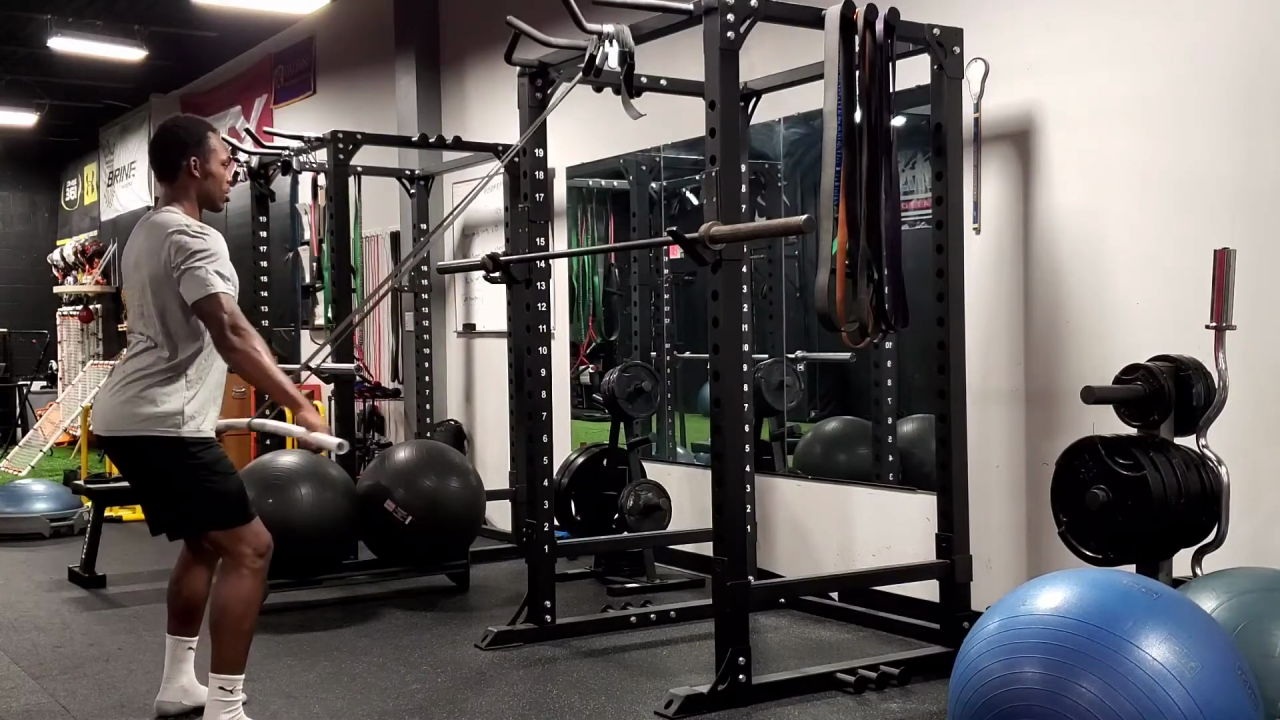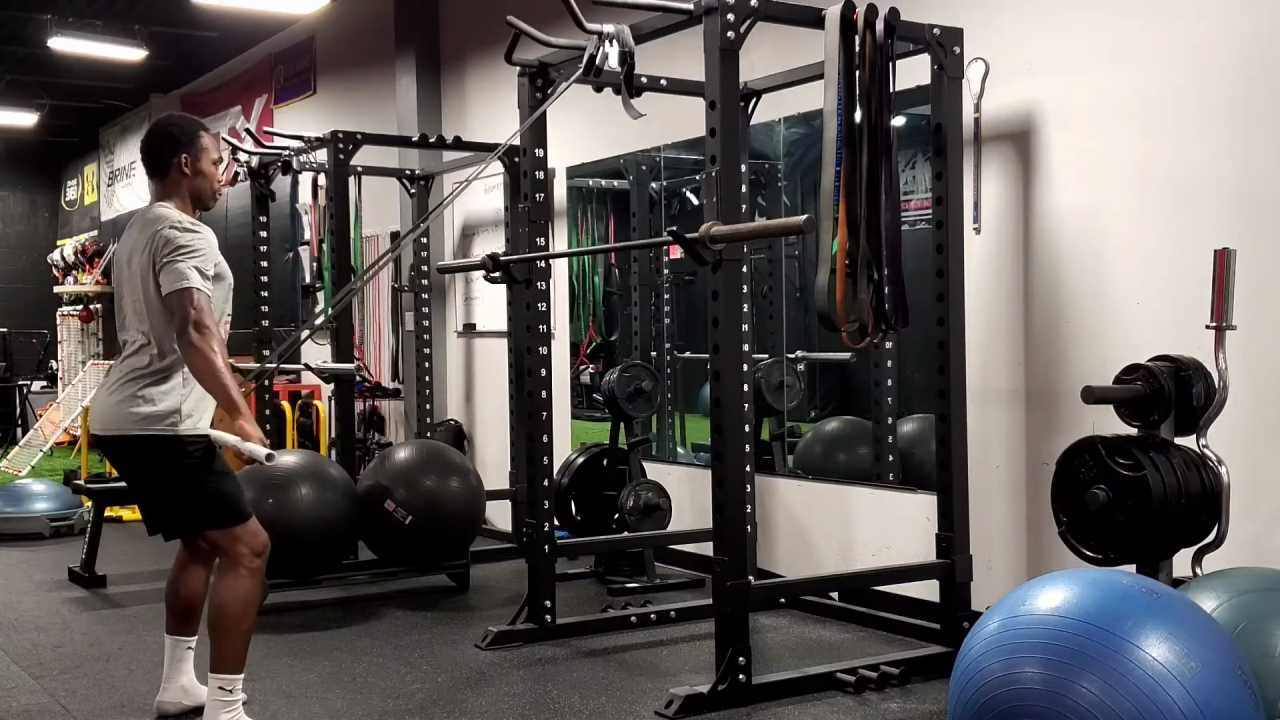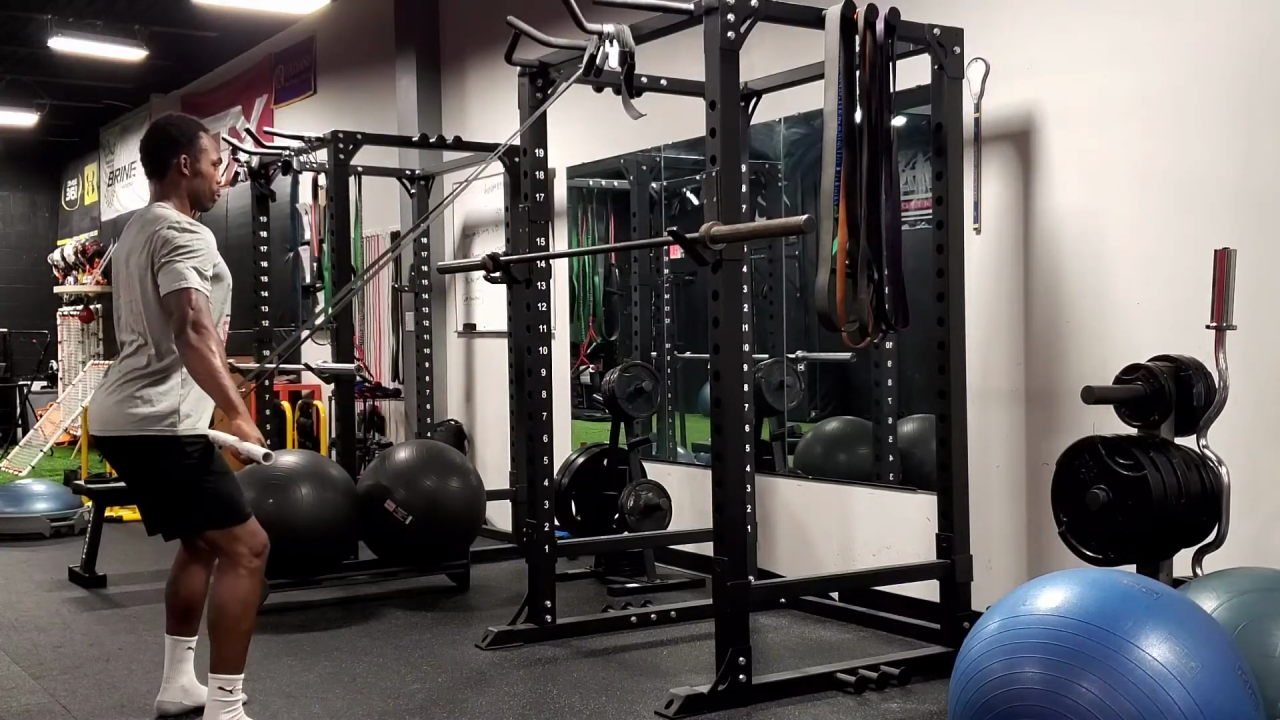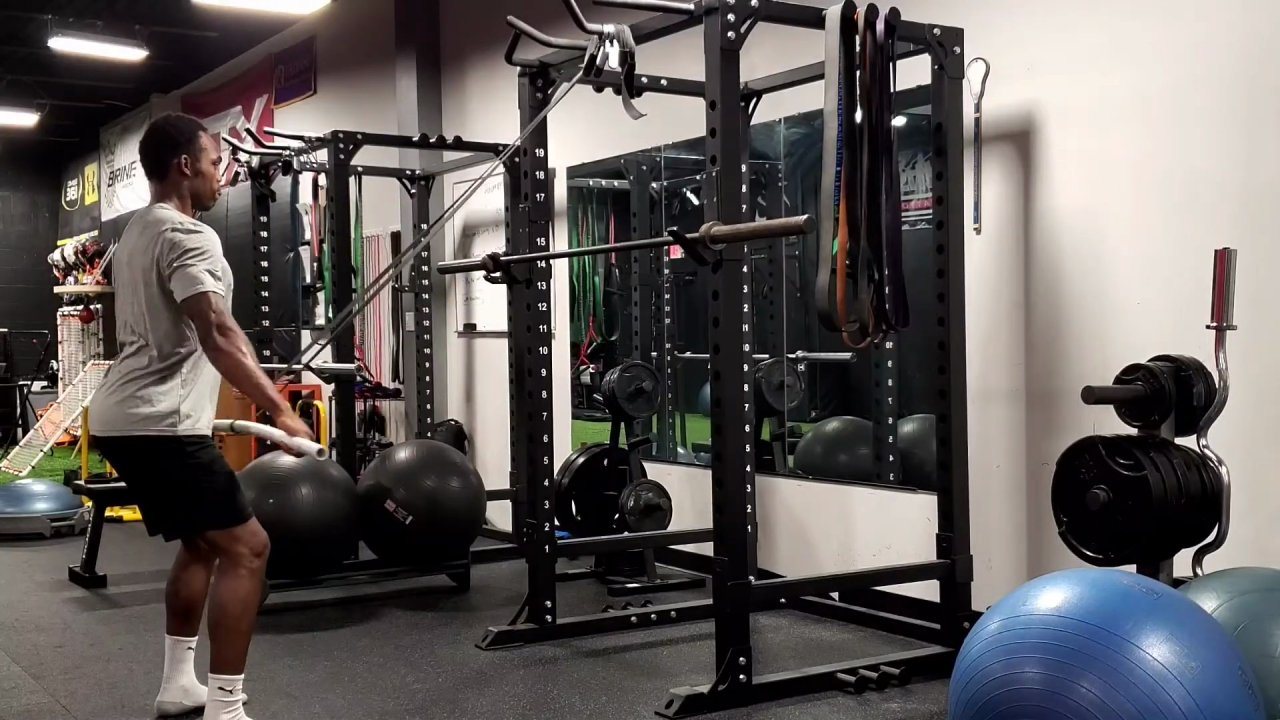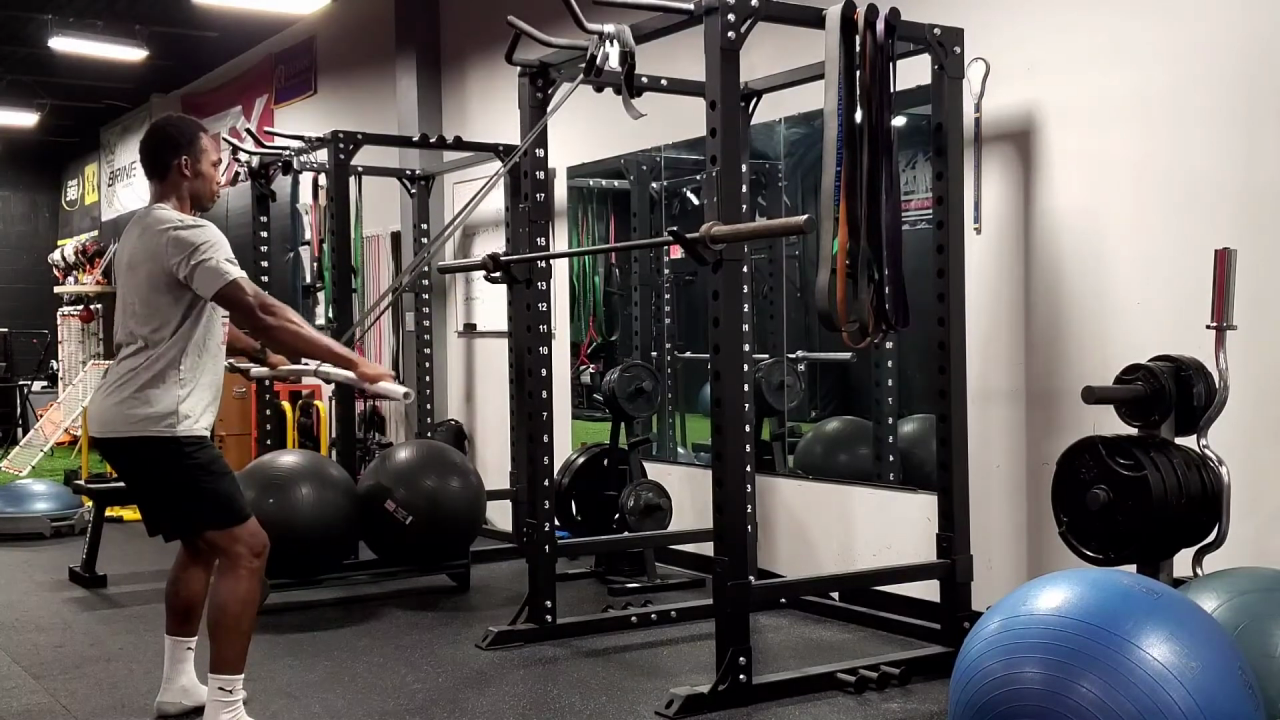
dt=0.5s
person 1, frame 1
left shoulder: (147, 232)
right shoulder: (191, 237)
right elbow: (231, 332)
right wrist: (298, 403)
left hip: (130, 417)
right hip: (162, 423)
left knee: (206, 543)
right knee: (248, 548)
person 1, frame 2
left shoulder: (139, 231)
right shoulder: (184, 233)
right elbow: (195, 331)
right wrist: (239, 413)
left hip: (125, 414)
right hip: (157, 421)
left knee: (201, 542)
right knee: (246, 548)
person 1, frame 3
left shoulder: (138, 231)
right shoulder: (181, 233)
right elbow: (192, 330)
right wrist: (236, 413)
left hip: (126, 416)
right hip: (157, 422)
left knee: (202, 543)
right knee: (245, 548)
person 1, frame 4
left shoulder: (140, 232)
right shoulder: (186, 236)
right elbow: (217, 334)
right wrist: (280, 411)
left hip: (125, 416)
right hip: (158, 423)
left knee: (202, 542)
right knee: (246, 548)
person 1, frame 5
left shoulder: (140, 232)
right shoulder: (187, 234)
right elbow: (260, 312)
left wrist: (257, 352)
right wrist: (353, 362)
left hip: (126, 418)
right hip: (157, 424)
left knee: (202, 543)
right knee: (244, 548)
